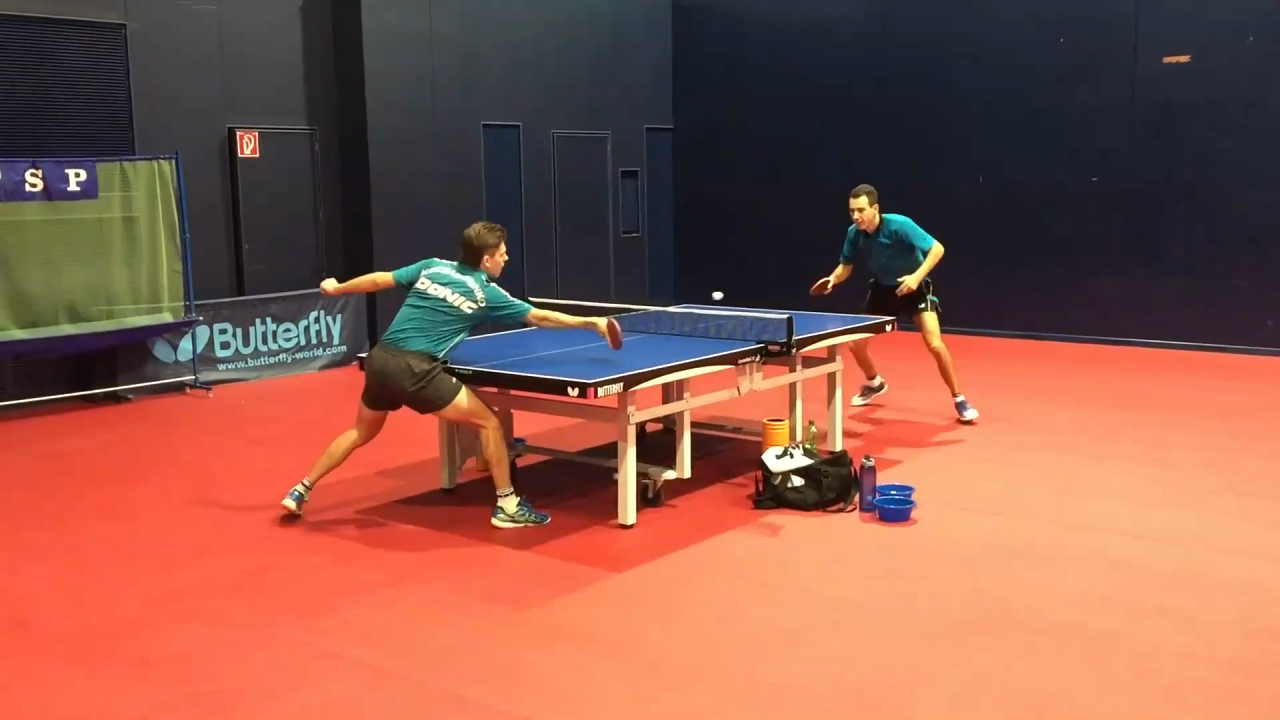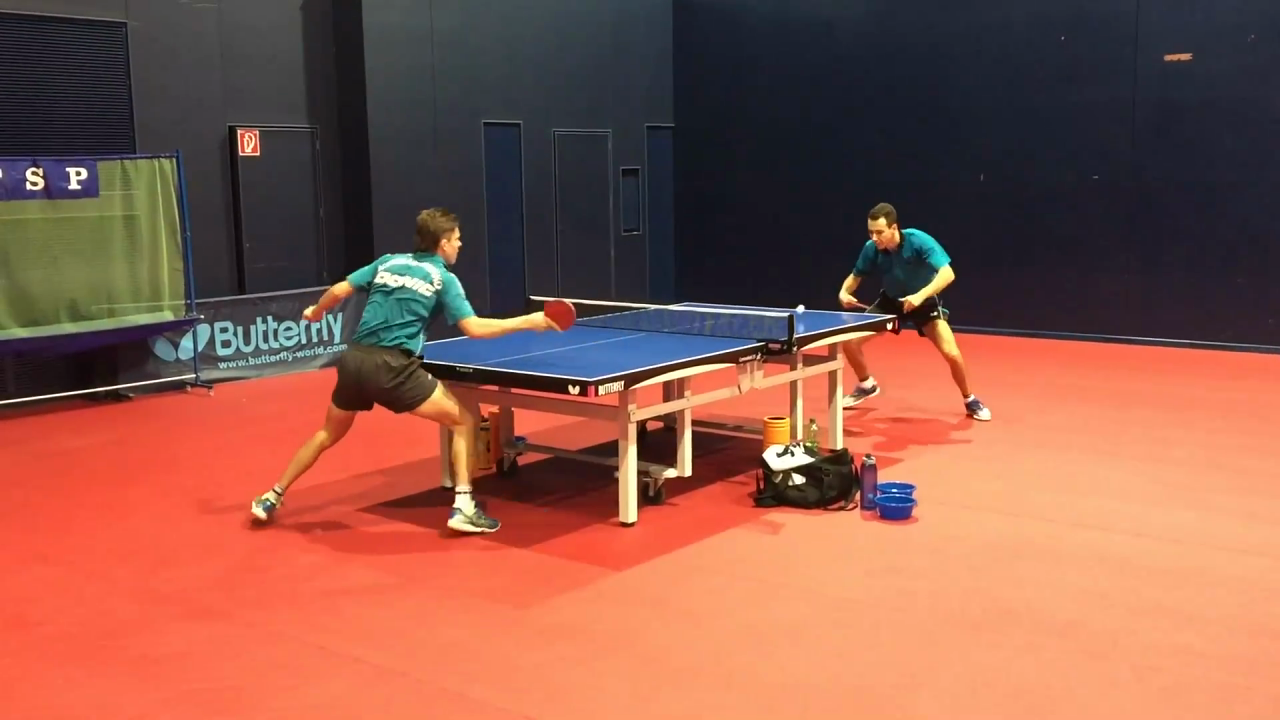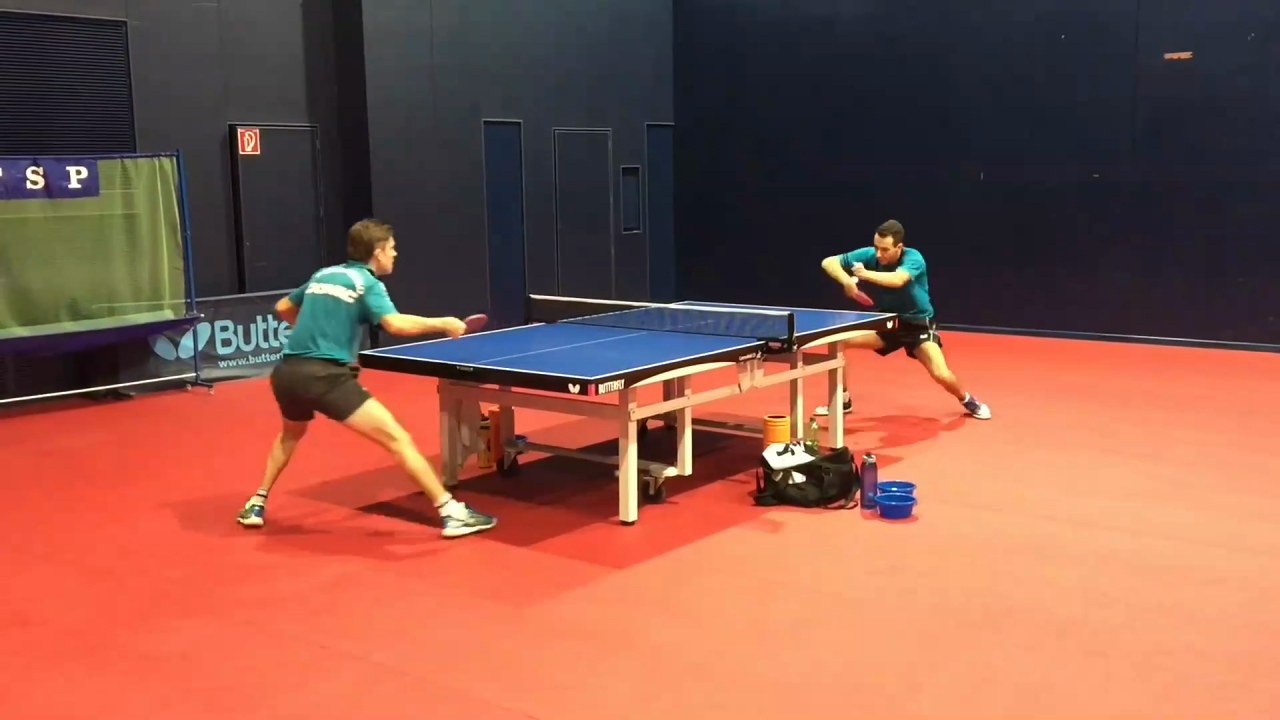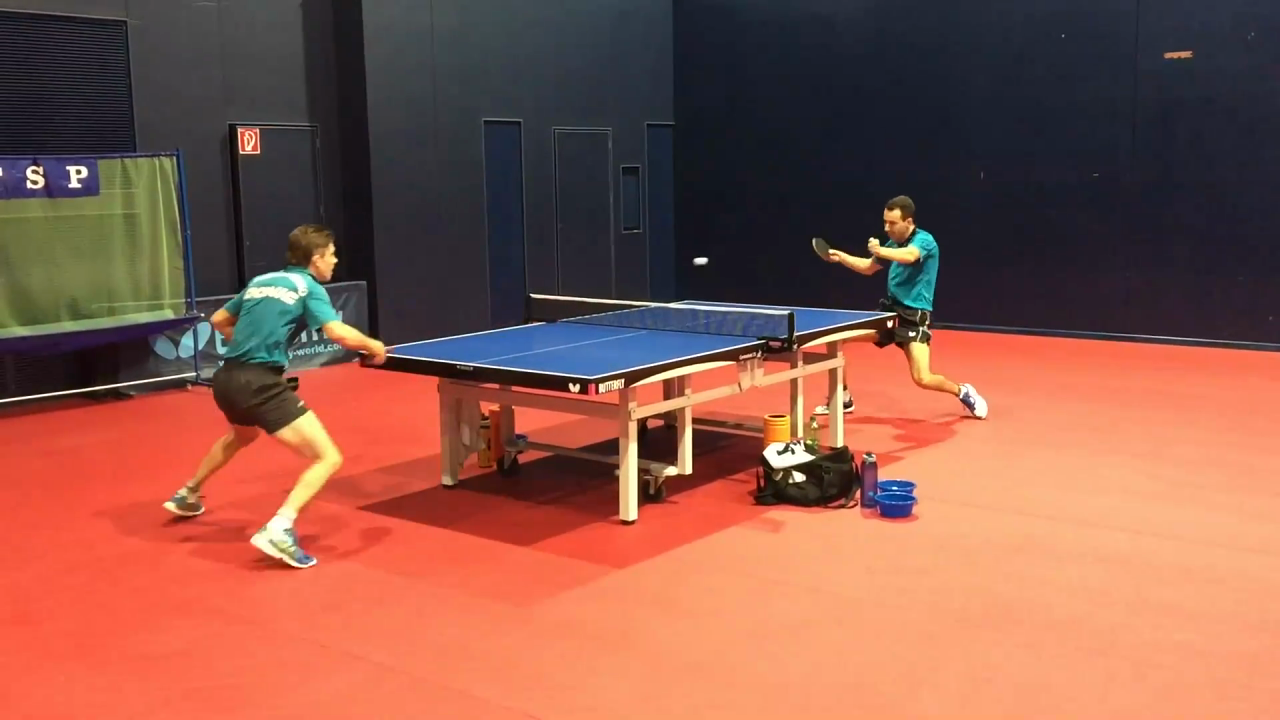
dt=0.2s
person 1, frame 1
left shoulder: (431, 267)
right shoulder: (488, 295)
left elbow: (378, 280)
right elbow: (540, 318)
left wrist: (338, 288)
right wrist: (592, 323)
left hip: (381, 360)
right hip: (417, 369)
left knee: (362, 433)
right knee: (488, 423)
left ankle: (301, 491)
right ankle: (508, 505)
person 1, frame 2
left shoulder: (387, 263)
right shoulder: (444, 279)
left elbow: (339, 291)
right elbow: (473, 328)
left wrist: (316, 311)
right wrist: (528, 322)
left hip: (355, 360)
right hip: (394, 367)
left knee: (330, 434)
right knee: (461, 419)
left ankle: (272, 498)
right ankle: (464, 507)
person 1, frame 3
left shoulder: (322, 276)
right shoulder: (367, 285)
left elbow: (282, 308)
right elbow: (395, 324)
right wrist: (443, 324)
left hip: (287, 373)
right hip: (325, 376)
left knee: (291, 433)
right knee: (398, 440)
left ankle: (257, 503)
right ankle: (452, 511)
person 1, frame 4
left shoulder: (259, 282)
right shoulder: (310, 290)
left elbow: (218, 320)
right elbow: (338, 332)
right wrist: (371, 345)
left hip: (226, 381)
right hip: (261, 385)
left knee: (242, 434)
right knee: (328, 459)
left ankle: (186, 496)
right ankle: (275, 531)
person 2, frame 1
left shoulder: (899, 225)
right shoulder: (854, 234)
left elbow: (937, 249)
right elbow: (845, 267)
left wrist: (916, 277)
right wrist: (831, 281)
left hip: (913, 291)
right hip: (881, 290)
left knee: (935, 345)
right knee: (856, 344)
left ankle: (959, 400)
right ankle: (875, 384)
person 2, frame 2
left shoulder: (920, 241)
right shoulder: (871, 248)
left elbow: (947, 274)
right elbow: (855, 277)
left wrist: (920, 295)
right wrist: (844, 293)
left hip: (924, 303)
right hip: (891, 301)
left knee: (951, 353)
right knee: (850, 342)
left ankle: (970, 401)
right ankle: (866, 385)
person 2, frame 3
left shoulder: (913, 258)
right shoulder: (870, 255)
left elbow: (897, 280)
right elbow: (829, 263)
left wrist: (866, 273)
right wrist: (846, 280)
left hip: (918, 324)
left knee: (942, 375)
left ankle: (966, 399)
right ankle: (843, 400)
person 2, frame 4
left shoulder: (925, 240)
right shoulder: (893, 242)
left elbow: (909, 256)
right elbow: (870, 267)
left wrist: (881, 250)
right wrist: (843, 258)
left hip: (914, 316)
right hip: (890, 311)
left knee: (922, 379)
left ankle: (964, 392)
right ankle: (843, 399)
